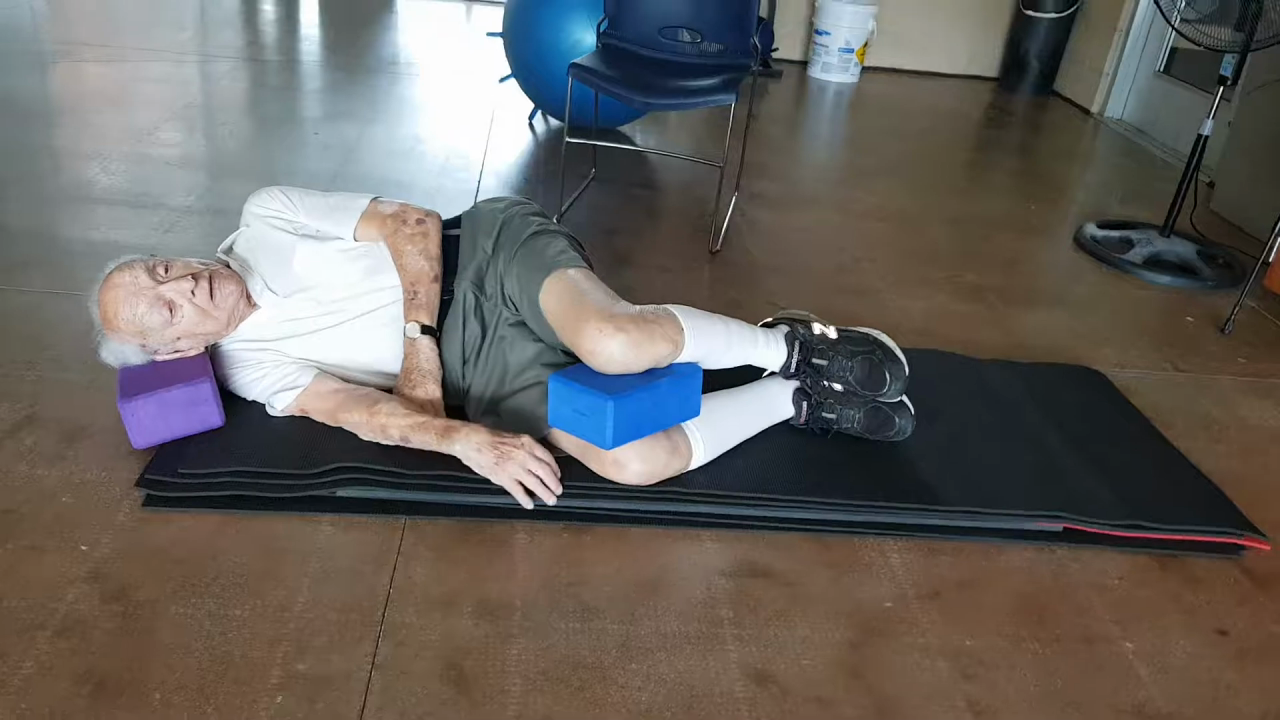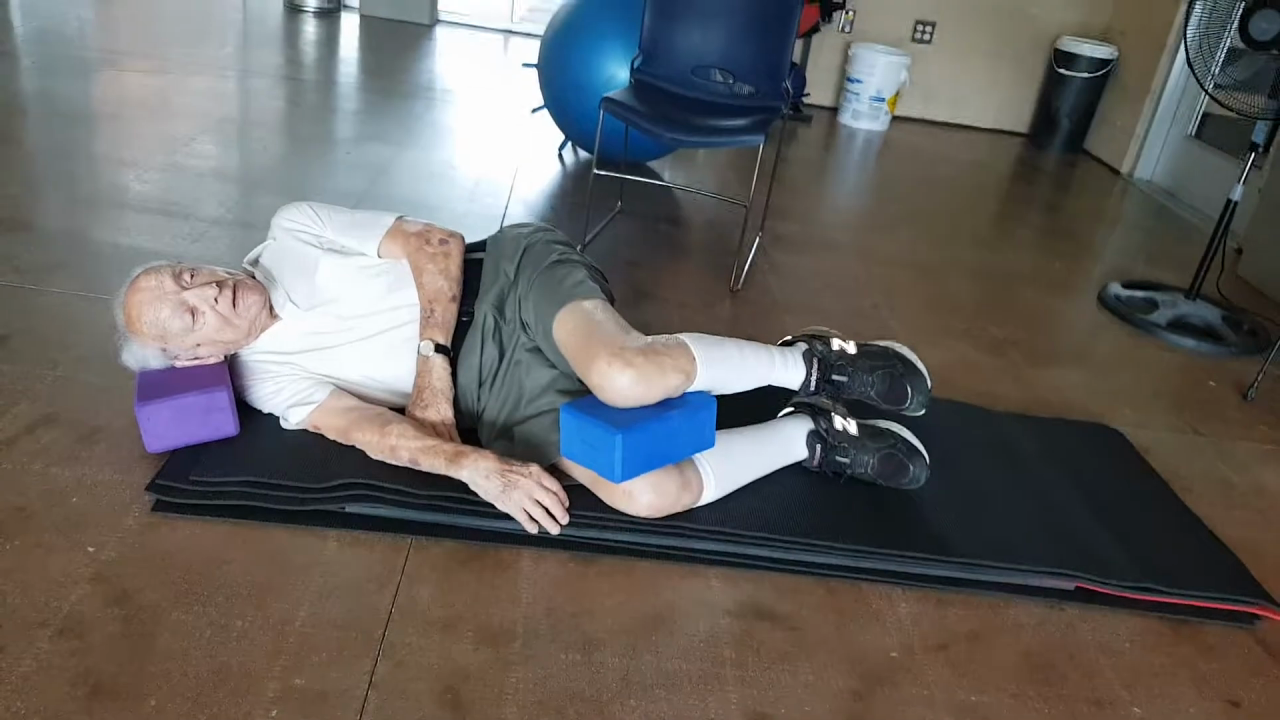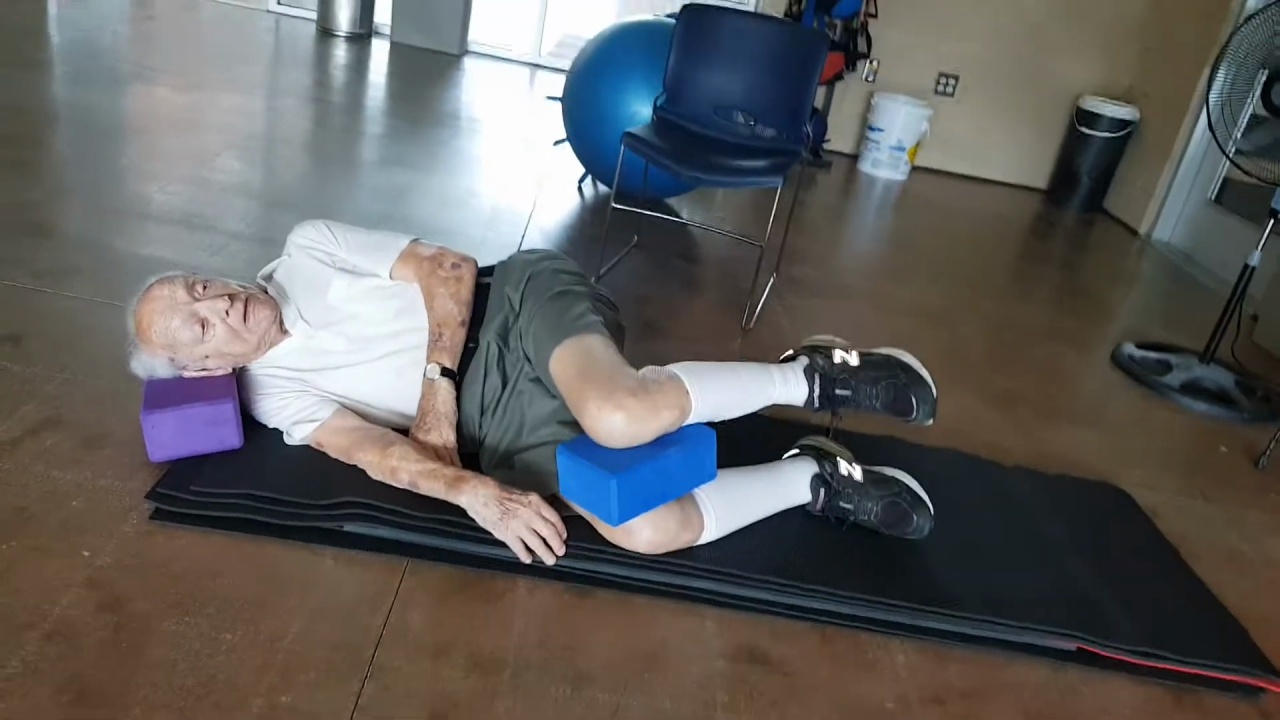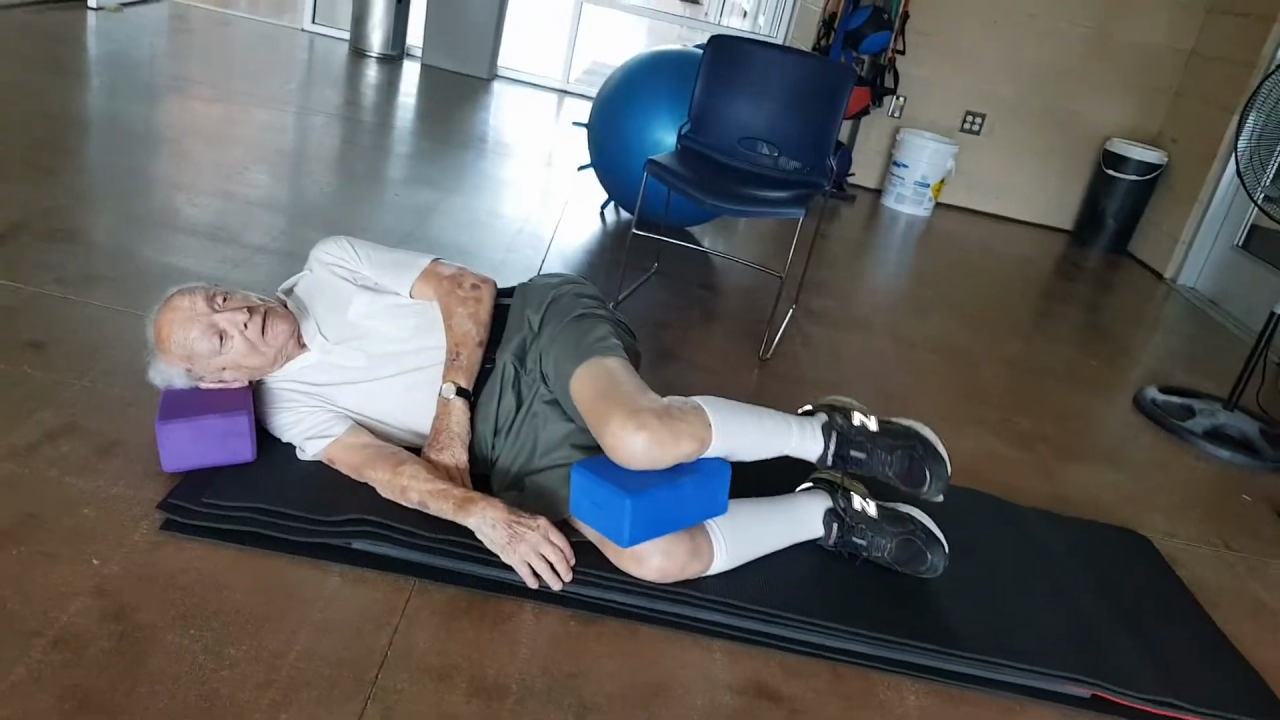
dt=0.4s
person 1, frame 1
left shoulder: (265, 217)
right shoulder: (248, 370)
left elbow: (413, 225)
right elbow: (360, 411)
left wrist: (416, 339)
right wrist: (463, 438)
right hip: (479, 364)
left knee: (613, 341)
right knee: (634, 460)
left ankle: (786, 346)
right ankle: (794, 399)
person 1, frame 2
left shoulder: (292, 231)
right shoulder: (267, 383)
left elbow: (436, 245)
right elbow: (377, 431)
left wrist: (429, 356)
right wrist: (474, 465)
right hip: (495, 392)
left knee: (623, 375)
right knee: (646, 493)
left ankle: (806, 364)
right ankle: (811, 438)
person 1, frame 3
left shoulder: (308, 248)
right shoulder: (274, 398)
left elbow: (450, 269)
right elbow: (377, 452)
left wrist: (435, 380)
right wrist: (474, 494)
right hip: (497, 421)
left knee: (618, 415)
right knee: (647, 530)
left ankle: (811, 378)
right ankle: (815, 479)
person 1, frame 4
left shoulder: (330, 263)
right shoulder: (289, 410)
left elbow: (469, 290)
right elbow: (387, 469)
left wrist: (450, 400)
right wrist: (482, 514)
right hip: (511, 441)
left knee: (638, 437)
right knee: (658, 559)
left ankle: (825, 438)
right ankle: (830, 515)
